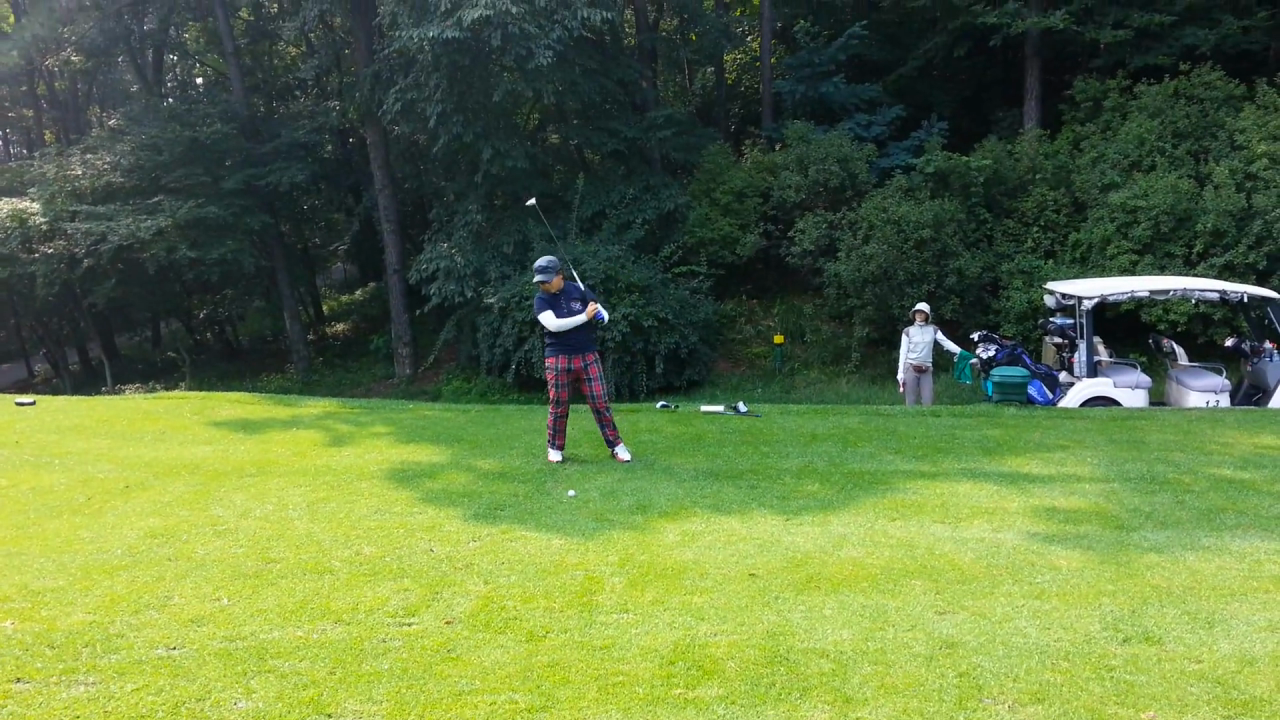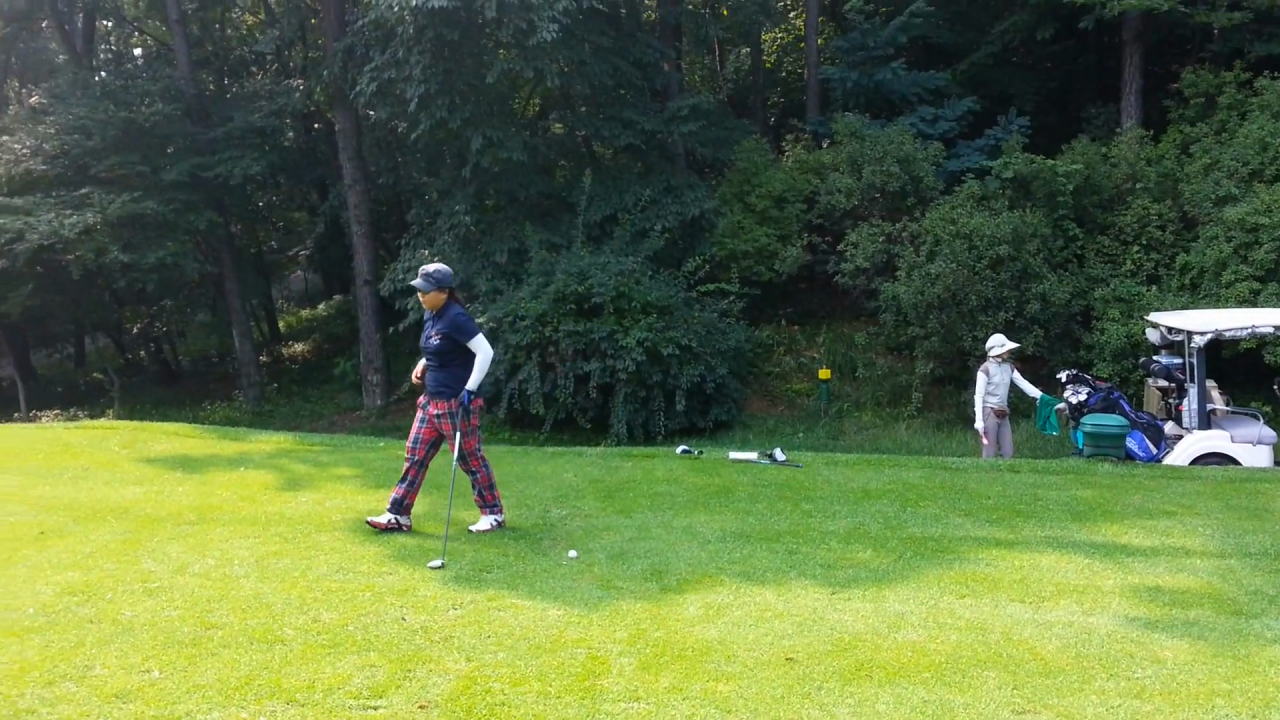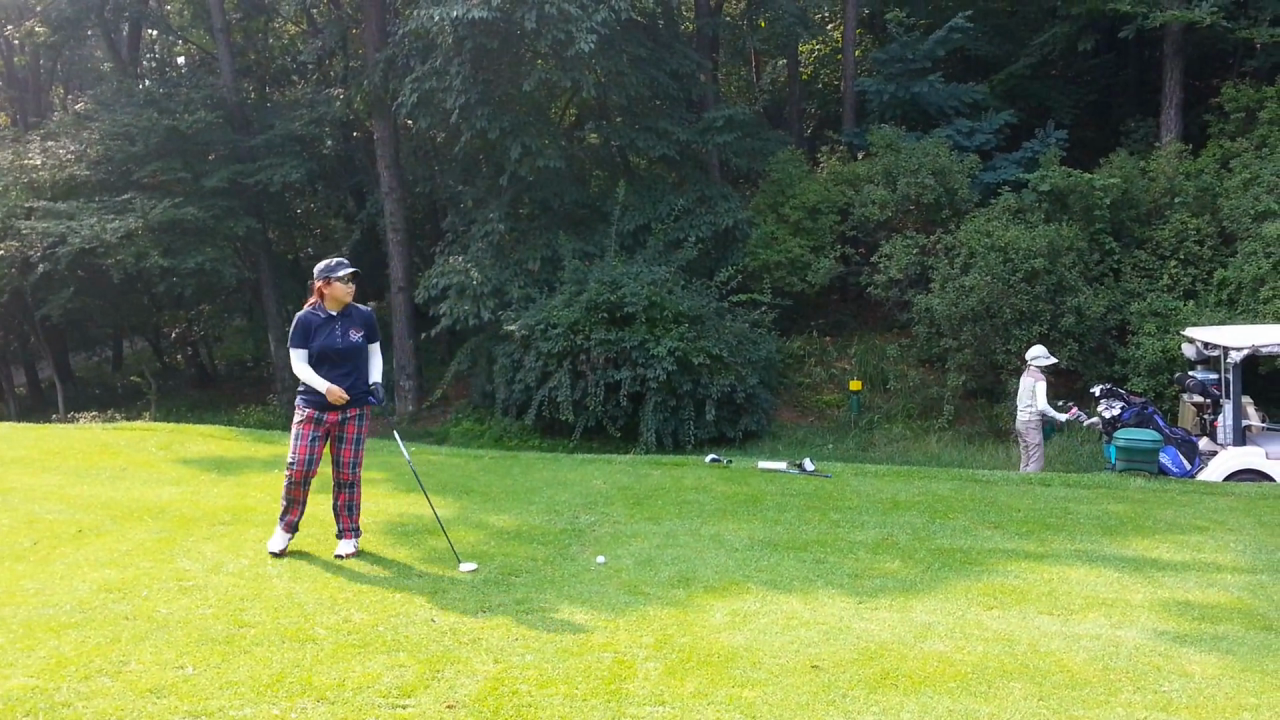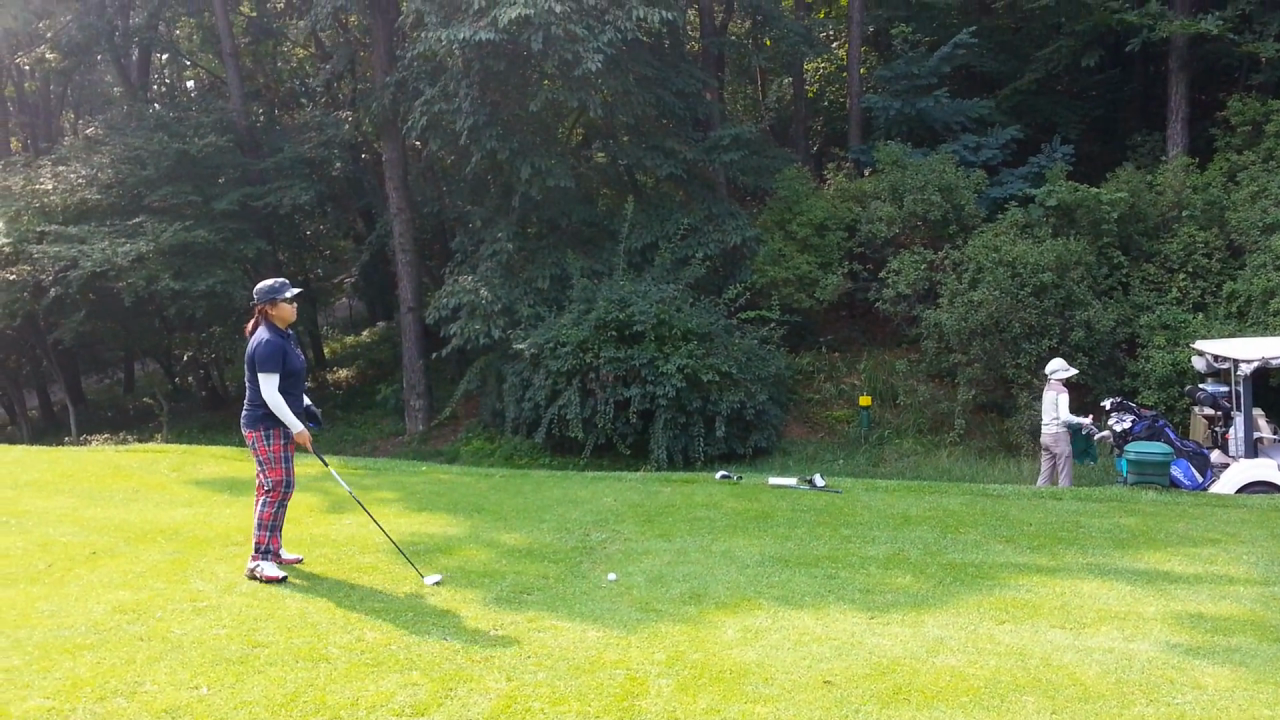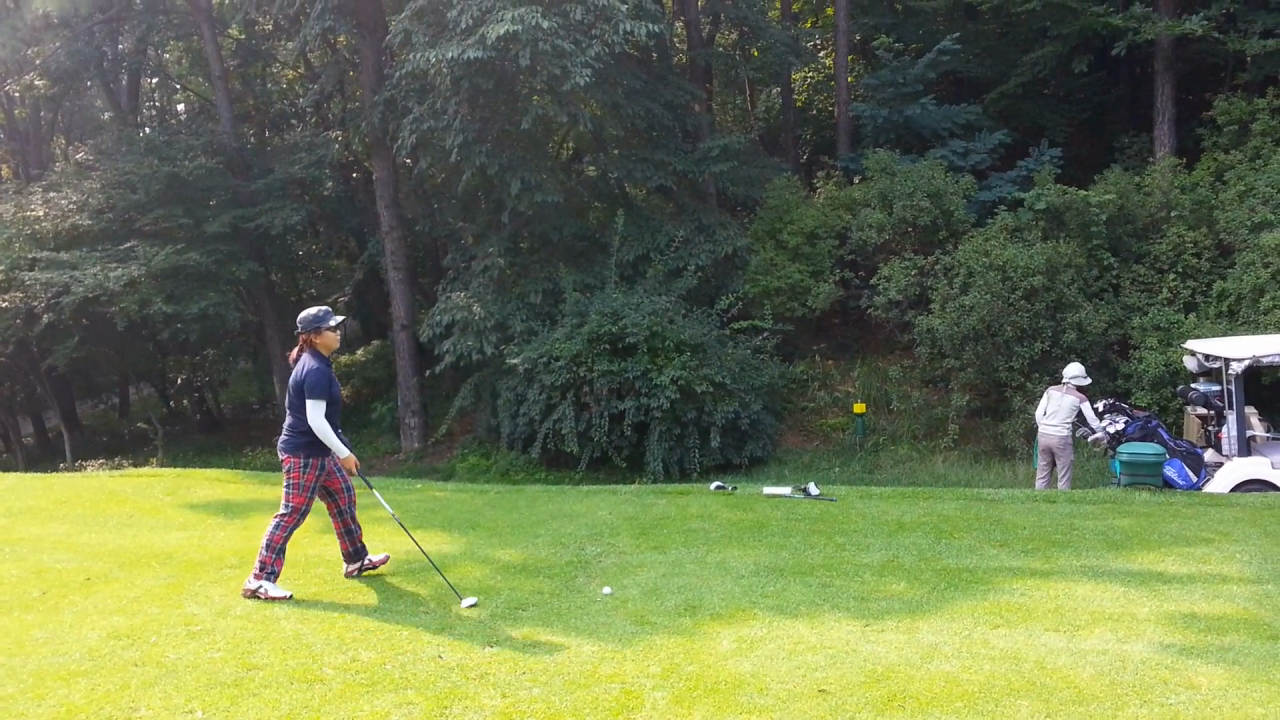
dt=1s
person 1, frame 1
left shoulder: (579, 291)
right shoulder: (541, 300)
left elbow: (602, 313)
right elbow: (553, 325)
left wrist: (602, 316)
right wrist: (585, 316)
left hip: (587, 355)
right hip: (558, 359)
left knee: (599, 401)
right knee: (559, 405)
right ankle: (554, 447)
person 1, frame 2
left shoulder: (456, 318)
right shoulder: (431, 315)
left elbow: (485, 352)
left wrist: (470, 390)
right wrist: (422, 365)
left hip: (456, 401)
right hip: (431, 399)
left knee: (469, 458)
right knee: (415, 455)
left ankle: (493, 513)
right ankle: (398, 515)
person 1, frame 3
left shoulder: (364, 316)
right shoulder: (306, 319)
left elbow: (374, 354)
right elbow: (299, 364)
left wrist: (375, 383)
right wrist: (325, 387)
left hip: (353, 409)
right hip: (312, 406)
left knee: (347, 473)
right knee: (299, 469)
left ankle: (348, 535)
right ankle: (286, 527)
person 1, frame 4
left shoulder: (286, 336)
right shoulder: (268, 342)
right elbow: (269, 393)
left wrist: (306, 405)
right wrist: (297, 427)
left hip: (279, 425)
right hip: (265, 426)
left knee: (273, 487)
right knee: (279, 487)
left ankle: (271, 548)
right ankle: (261, 559)
person 1, frame 5
left shoulder: (319, 364)
right shoulder: (315, 370)
right elbow: (315, 421)
left wrist: (337, 435)
right wrist: (343, 453)
left hip: (317, 451)
right hip: (303, 453)
left knee: (343, 498)
right knee: (292, 514)
left ankle: (356, 559)
right ankle: (260, 579)
